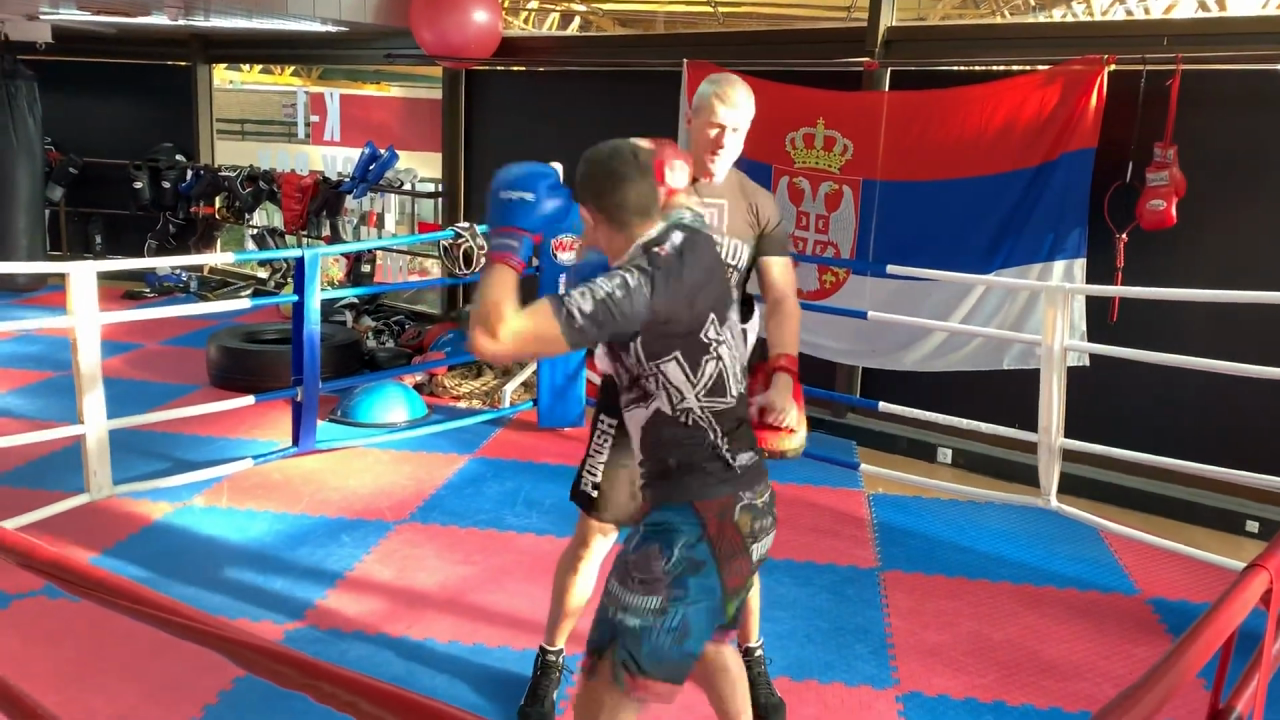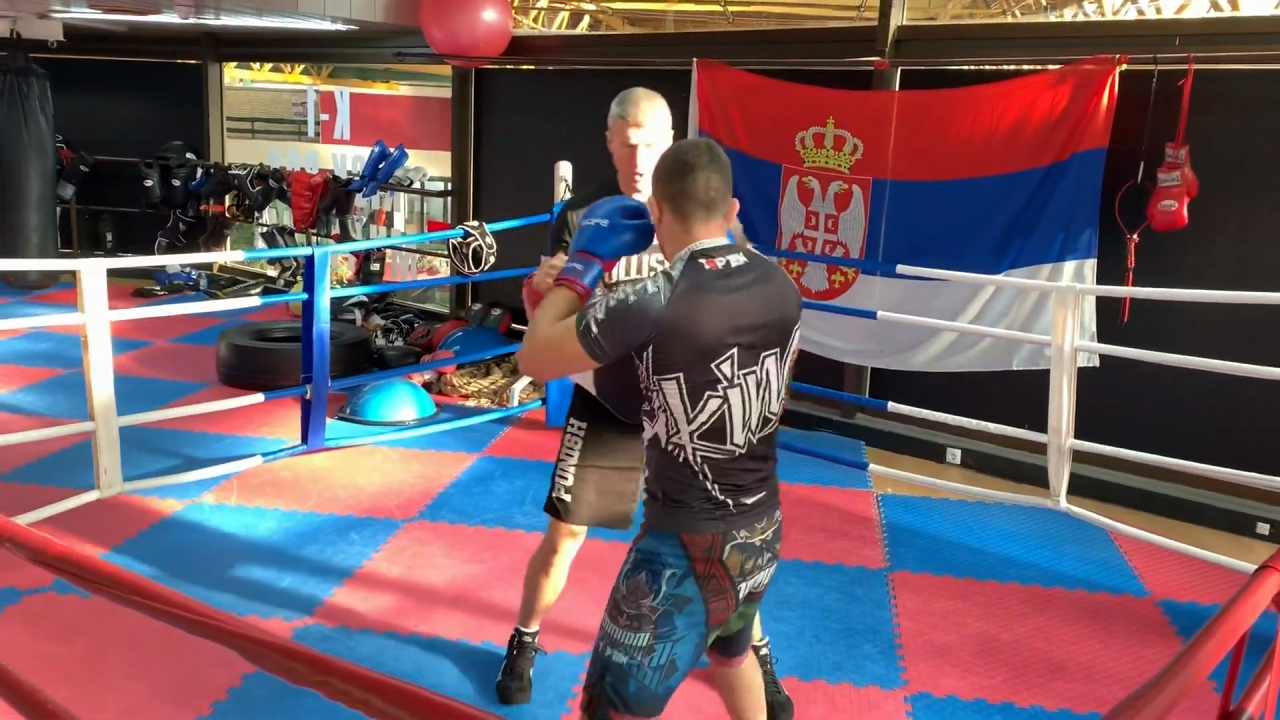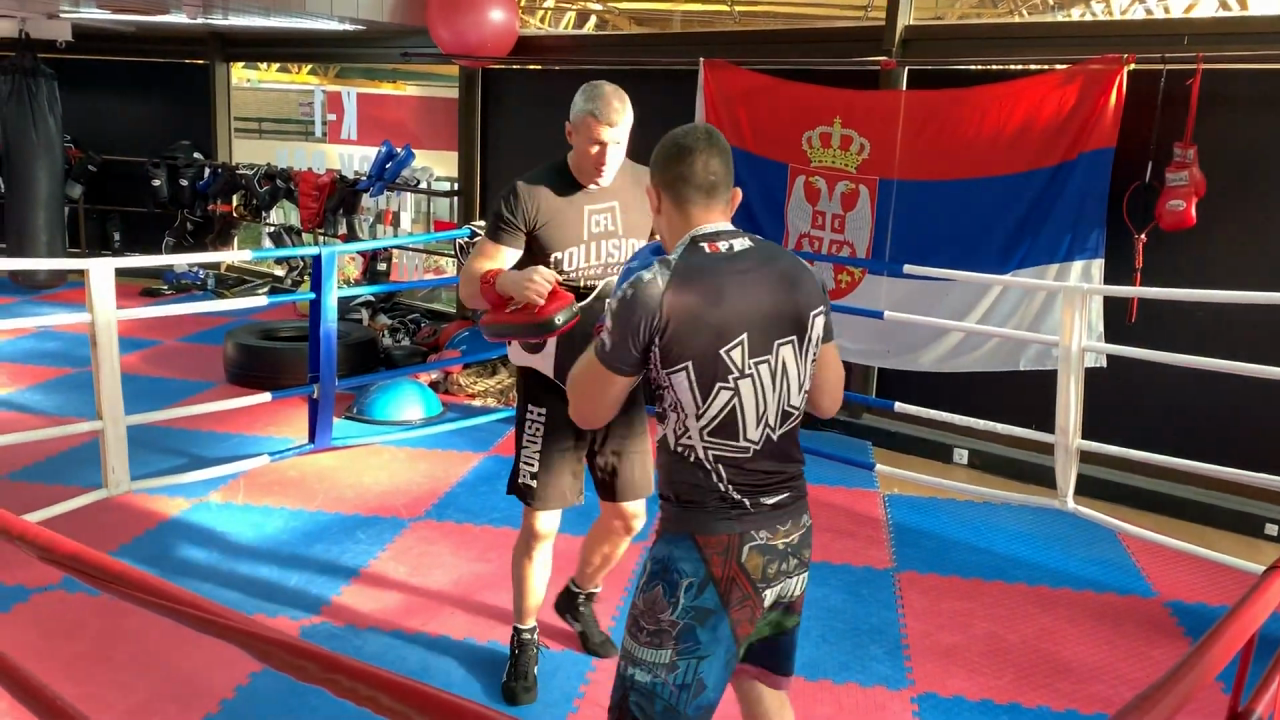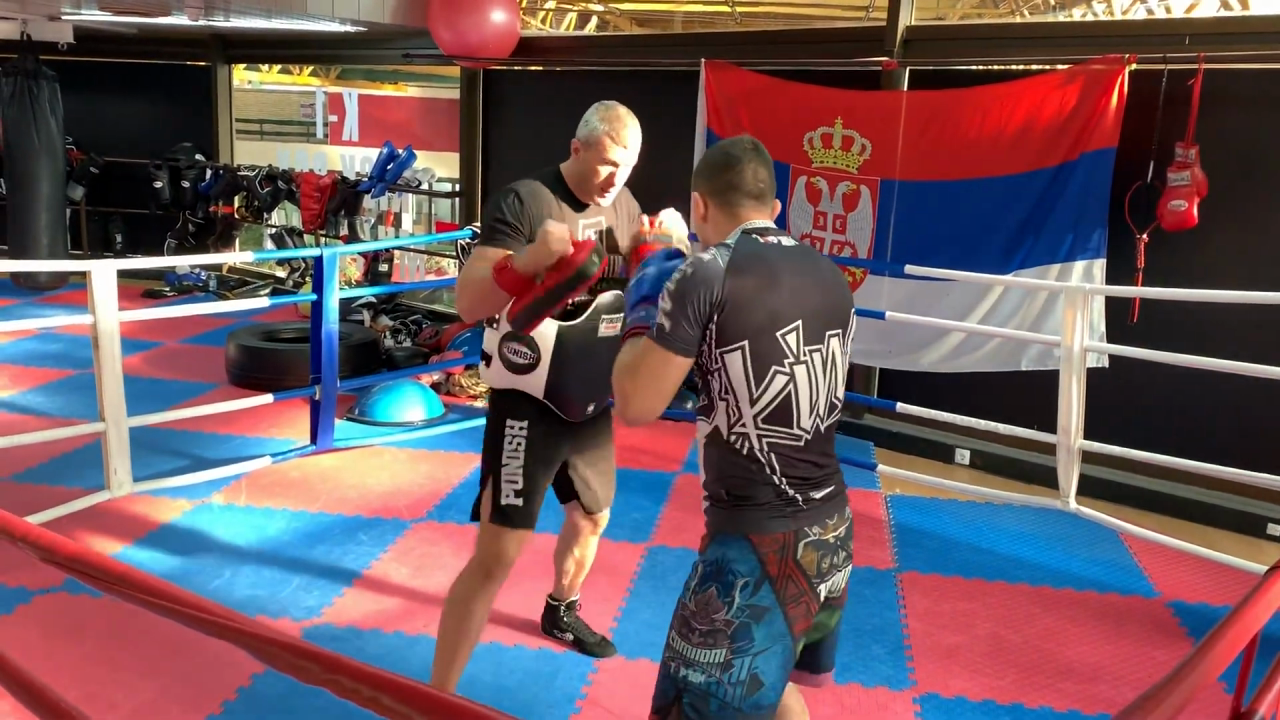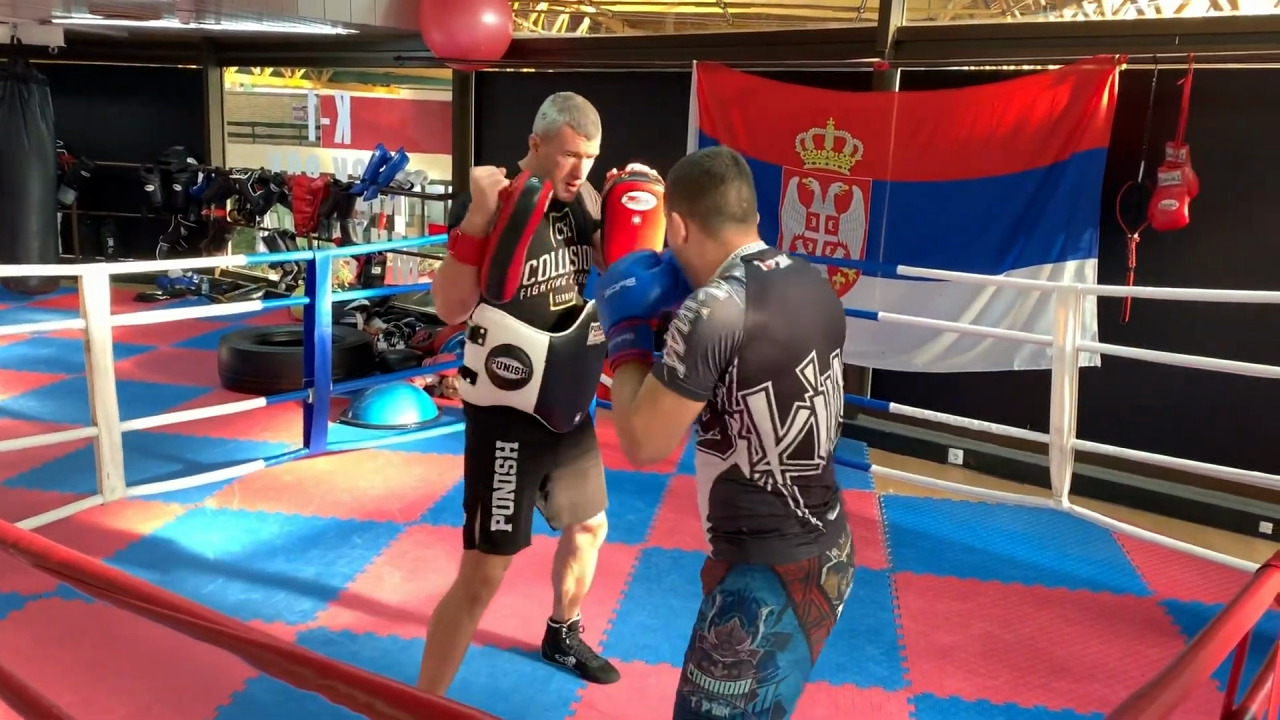
dt=0.4s
person 1, frame 1
left shoulder: (759, 205)
left elbow: (782, 301)
left wrist: (780, 377)
right knee: (593, 534)
left ankle: (750, 657)
right ankle: (549, 661)
person 1, frame 2
right shoulder: (584, 212)
right elbow: (541, 298)
right wrist: (543, 283)
right hip: (605, 405)
right knee: (563, 533)
left ankle: (755, 655)
right ankle: (523, 643)
person 1, frame 3
left shoulder: (644, 186)
right shoulder: (529, 195)
right elbow: (470, 287)
right wrist: (507, 282)
right hip: (552, 384)
left knee: (628, 513)
right knee: (540, 523)
left ankle: (578, 598)
right ankle: (524, 641)
person 1, frame 4
left shoulder: (621, 206)
right shoulder: (523, 202)
right elbow: (469, 302)
right wrist: (529, 257)
left hip: (587, 397)
right hip: (525, 402)
left knee: (591, 516)
right knee: (497, 552)
left ankle: (560, 610)
person 1, frame 5
left shoulder: (582, 199)
right shoulder: (493, 203)
right elbow: (451, 310)
right wrist: (476, 220)
left hip: (567, 408)
right hip: (506, 418)
left knee: (589, 530)
right knee: (483, 575)
left ankle: (563, 636)
person 2, frame 1
left shoulder: (627, 291)
right shoulder: (700, 244)
left elbow: (490, 341)
left wrist: (509, 239)
left hip: (690, 515)
right hip: (747, 499)
right knee: (706, 633)
person 2, frame 2
left shoulder: (649, 301)
right shoulder: (778, 287)
left elbow: (536, 360)
left wrist: (580, 262)
left hip: (687, 543)
right hip: (758, 528)
right knee: (729, 648)
person 2, frame 3
left shoulder: (652, 291)
right shoulder: (798, 277)
left elbow: (587, 411)
right elbow: (827, 401)
left hip: (708, 549)
right hip: (789, 534)
person 2, frame 4
left shoulder: (707, 274)
right shoulder: (829, 278)
left elbow: (634, 405)
left wrist: (639, 317)
left hip: (756, 545)
right hip: (828, 532)
person 2, frame 5
left shoulder: (712, 309)
right shoulder: (814, 286)
left elbow: (643, 443)
left wrist: (626, 333)
left hip: (768, 573)
right hip: (821, 550)
